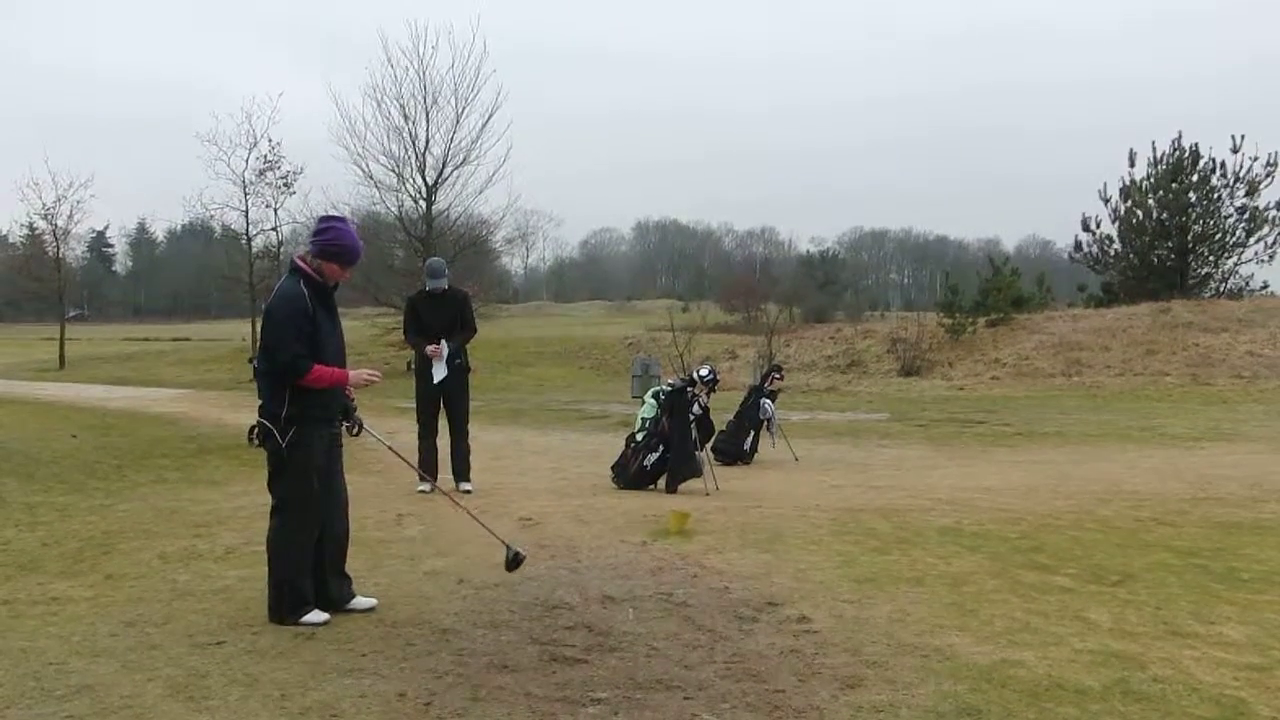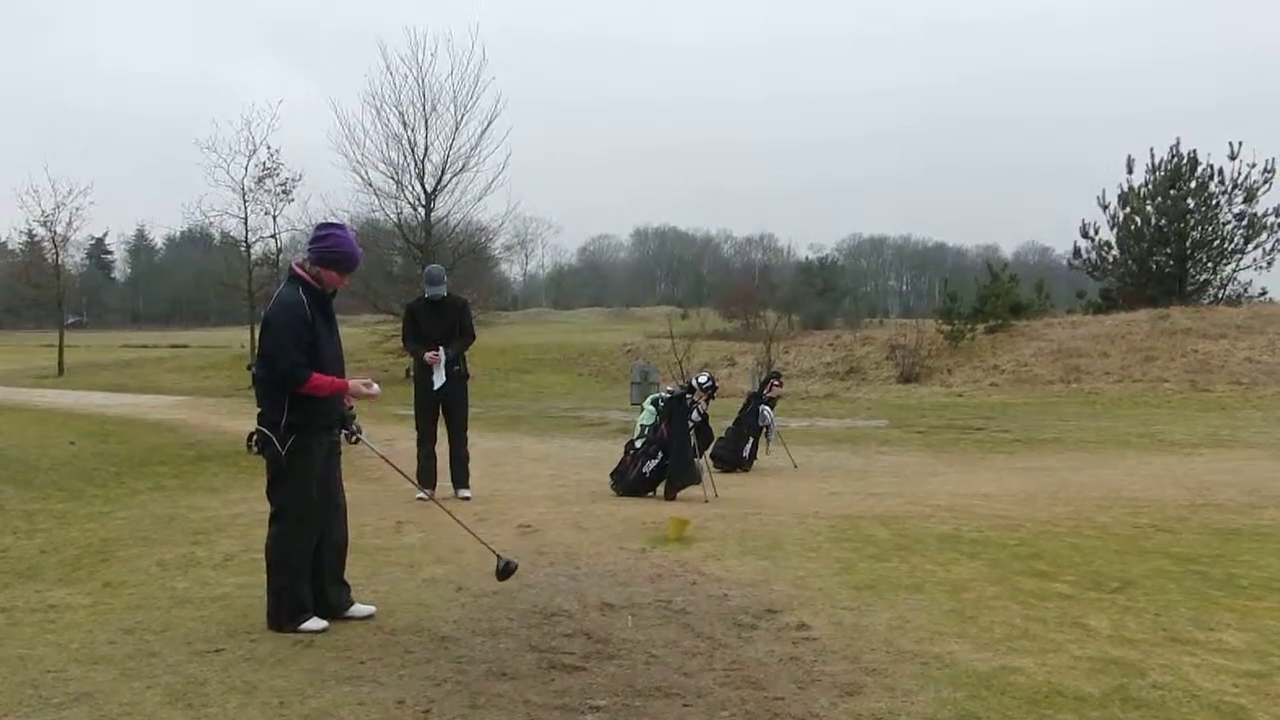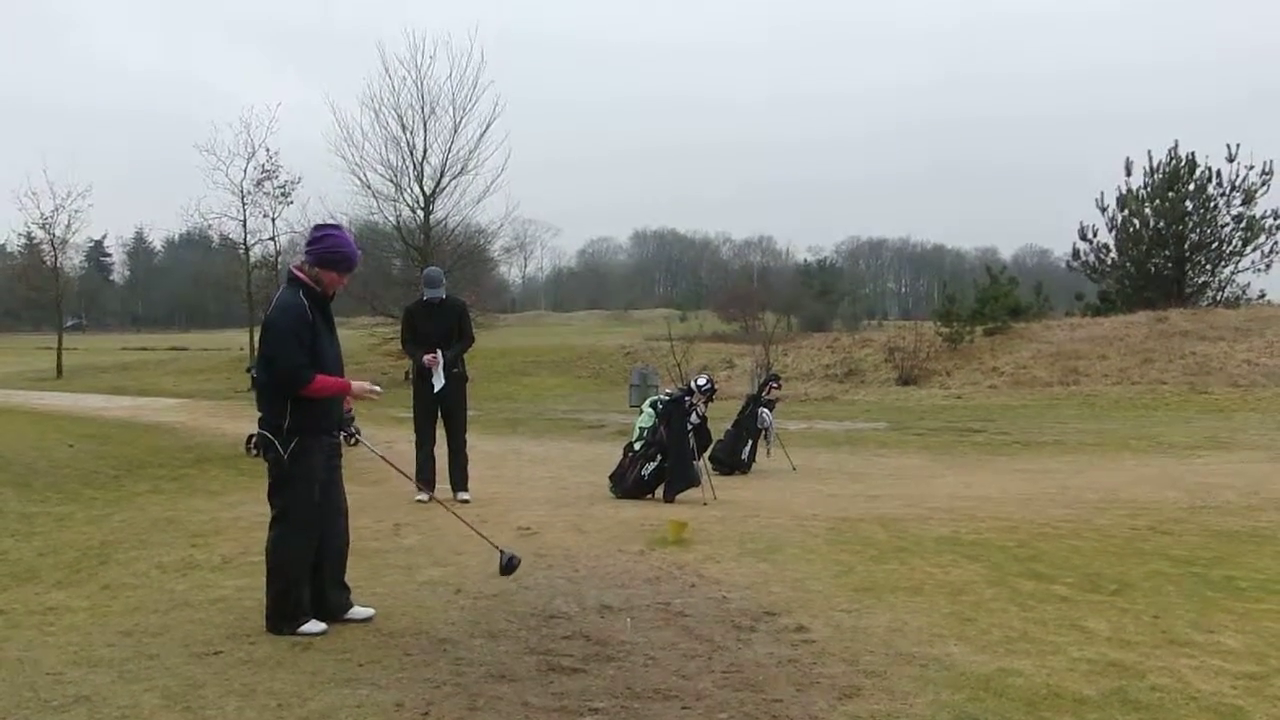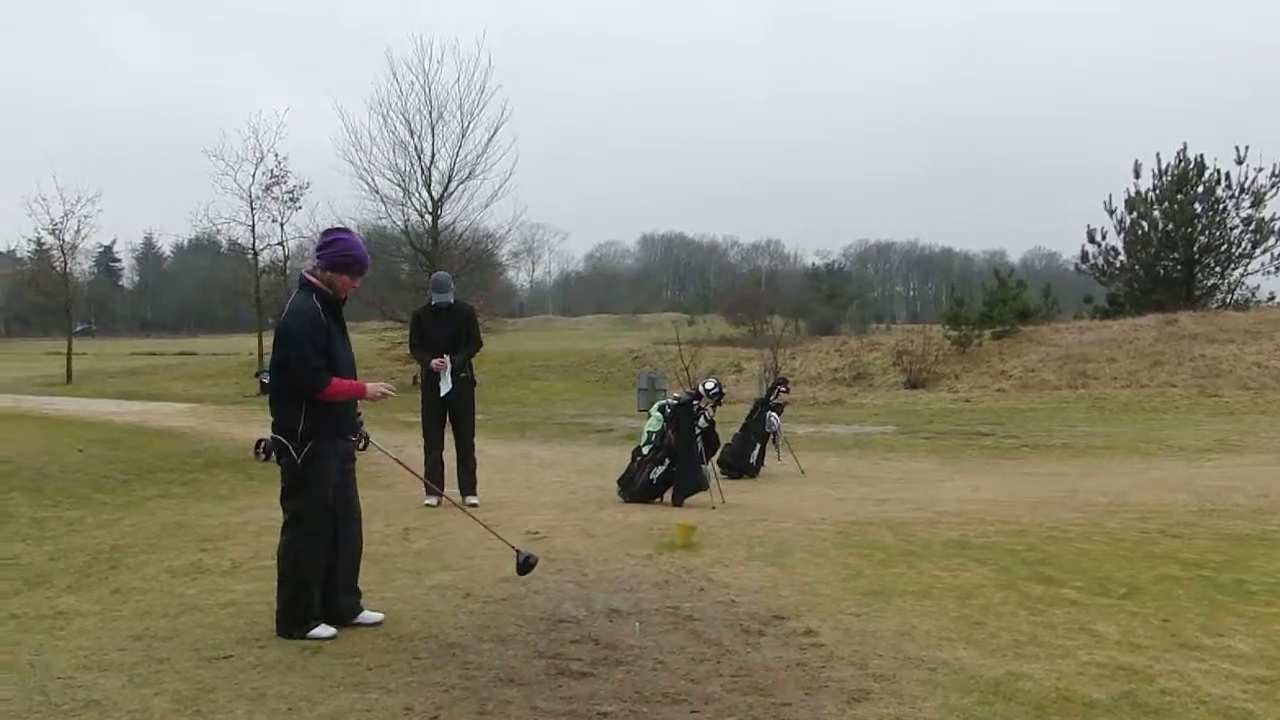
dt=0.3s
person 1, frame 1
left shoulder: (321, 291)
right shoulder: (290, 297)
right elbow: (293, 366)
left wrist: (342, 395)
right wrist: (345, 379)
left hip: (322, 421)
right hip: (293, 425)
left knee: (332, 509)
right knee: (296, 513)
left ankle: (333, 591)
right ankle: (289, 604)
person 1, frame 2
left shoulder: (318, 299)
right shoulder: (289, 305)
right elbow: (292, 374)
left wrist: (341, 403)
right wrist: (344, 388)
left hip: (321, 429)
right hip: (292, 433)
left knee: (331, 517)
right knee: (295, 521)
left ankle: (331, 598)
right ankle: (288, 611)
person 1, frame 3
left shoulder: (316, 302)
right shoulder: (288, 308)
right elbow: (295, 378)
left wrist: (339, 404)
right wrist: (347, 388)
left hip: (320, 432)
right hip: (293, 436)
left knee: (332, 520)
right knee: (295, 524)
left ankle: (331, 601)
right ankle: (286, 614)
person 1, frame 4
left shoulder: (328, 306)
right shoulder: (302, 313)
right elbow: (311, 381)
left wrist: (351, 412)
right wrist: (362, 390)
left hip: (333, 436)
right hip: (306, 440)
left knee: (345, 524)
right knee: (307, 528)
left ankle: (342, 605)
right ankle: (297, 618)
person 2, frame 1
left shoulder: (461, 297)
right shoulder: (415, 301)
left elbow: (470, 329)
right elbow: (409, 333)
left wrist: (452, 347)
right wrist: (424, 348)
left hip: (455, 365)
right hip: (425, 367)
left knee: (459, 423)
right knee: (426, 425)
left ankle: (463, 478)
right ankle: (427, 477)
person 2, frame 2
left shoulder: (459, 304)
right shoulder: (414, 308)
left elbow: (468, 336)
right elbow: (408, 340)
left wrist: (450, 353)
right wrist: (423, 354)
left hip: (454, 372)
right hip: (424, 374)
left knee: (458, 431)
right knee: (425, 432)
left ankle: (461, 484)
right ankle: (426, 484)
person 2, frame 3
left shoulder: (458, 307)
right shoulder: (412, 310)
left elbow: (468, 339)
right elbow: (407, 343)
left wrist: (449, 356)
right wrist: (421, 357)
left hip: (453, 374)
right hip: (423, 377)
left knee: (457, 434)
right knee: (424, 435)
left ankle: (460, 487)
right ankle: (425, 487)
person 2, frame 4
left shoulder: (466, 311)
right shoulder: (420, 315)
left elbow: (476, 343)
right elbow: (415, 347)
left wrist: (456, 360)
right wrist: (429, 361)
left hip: (461, 379)
right hip: (431, 381)
left knee: (465, 438)
right knee: (432, 439)
left ankle: (469, 491)
right ankle: (433, 491)
